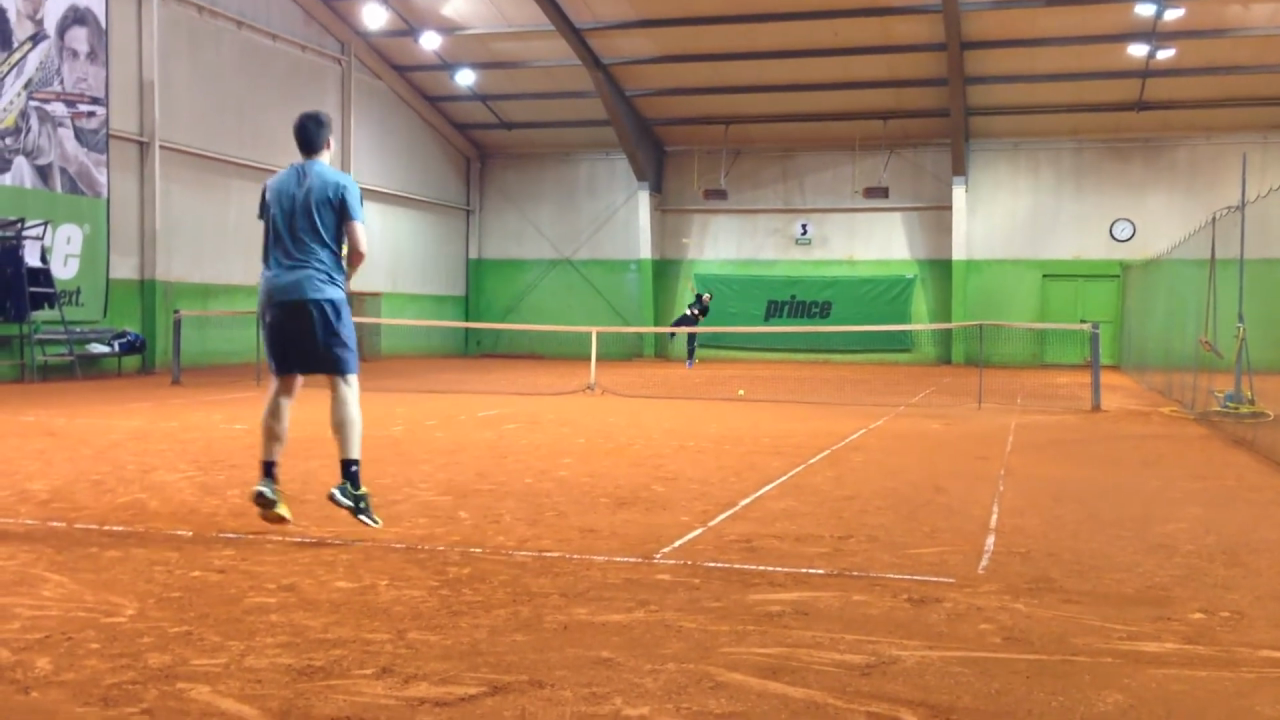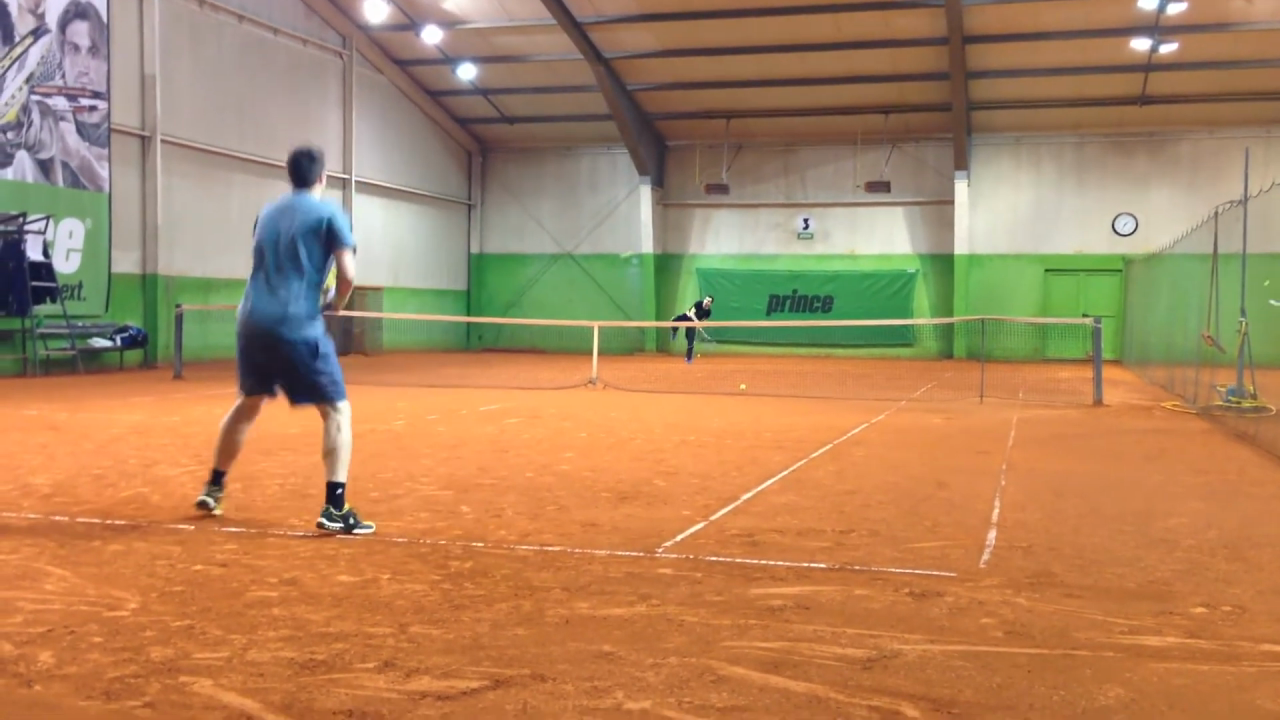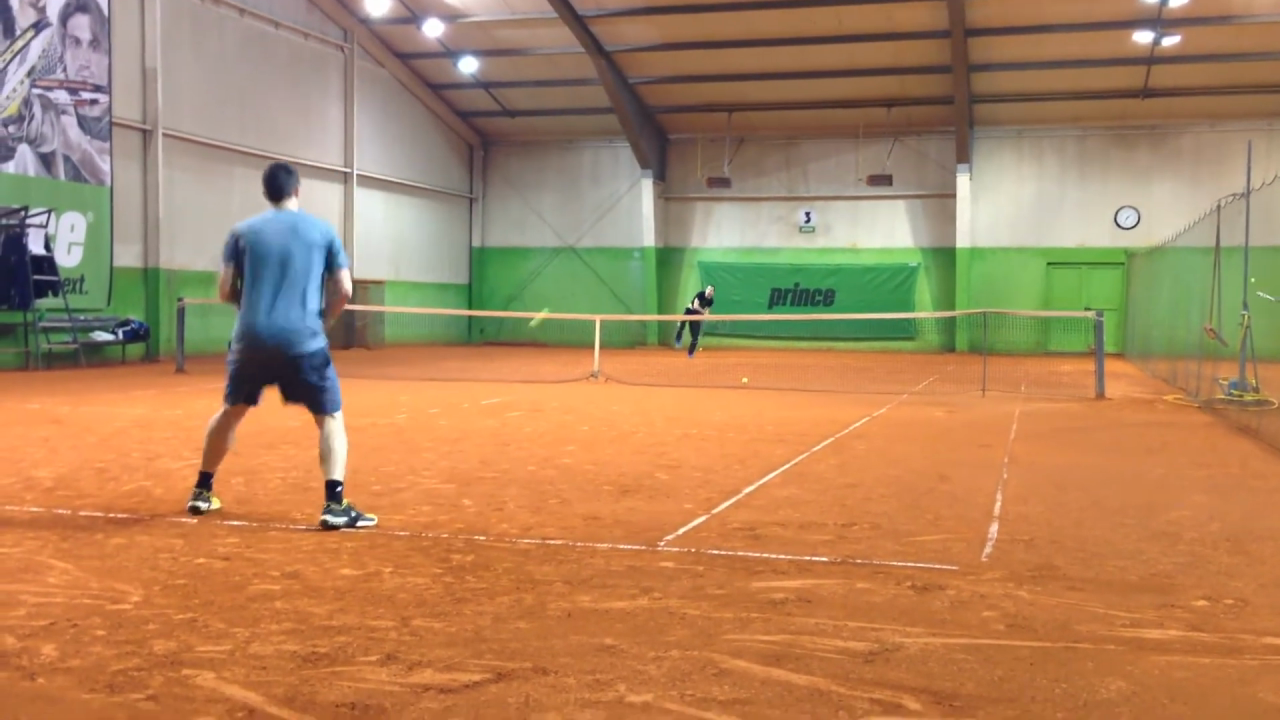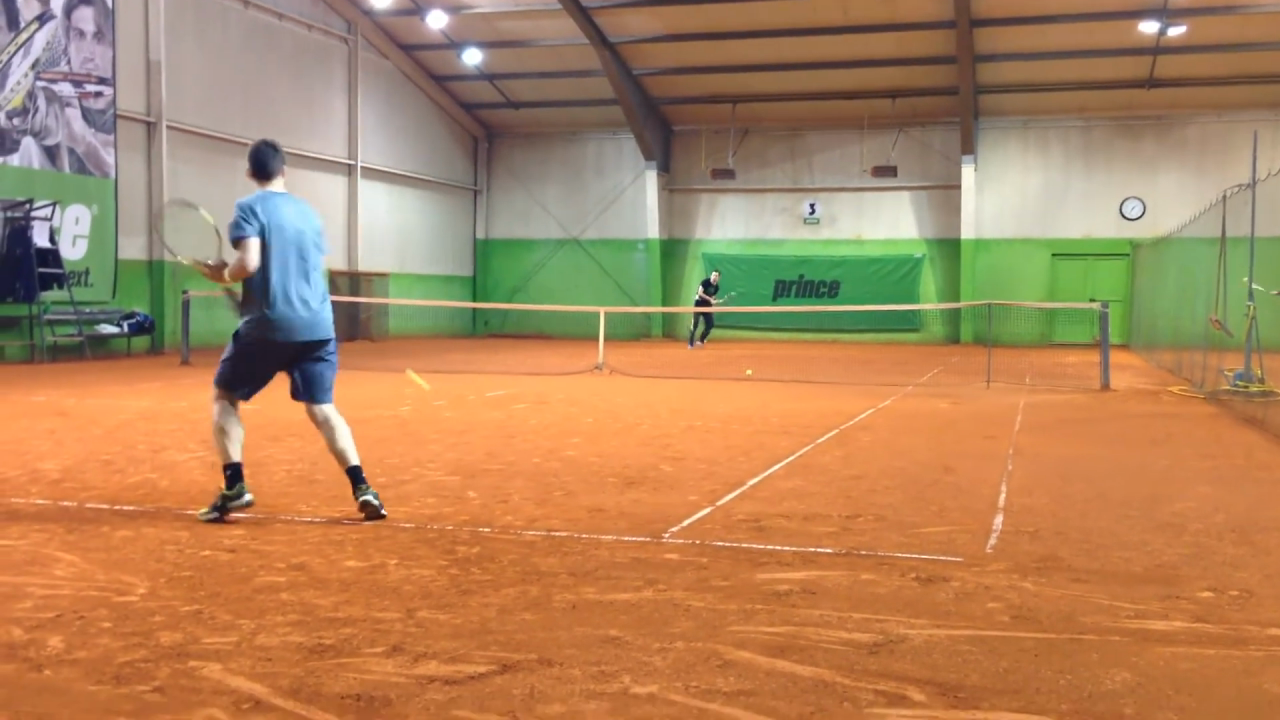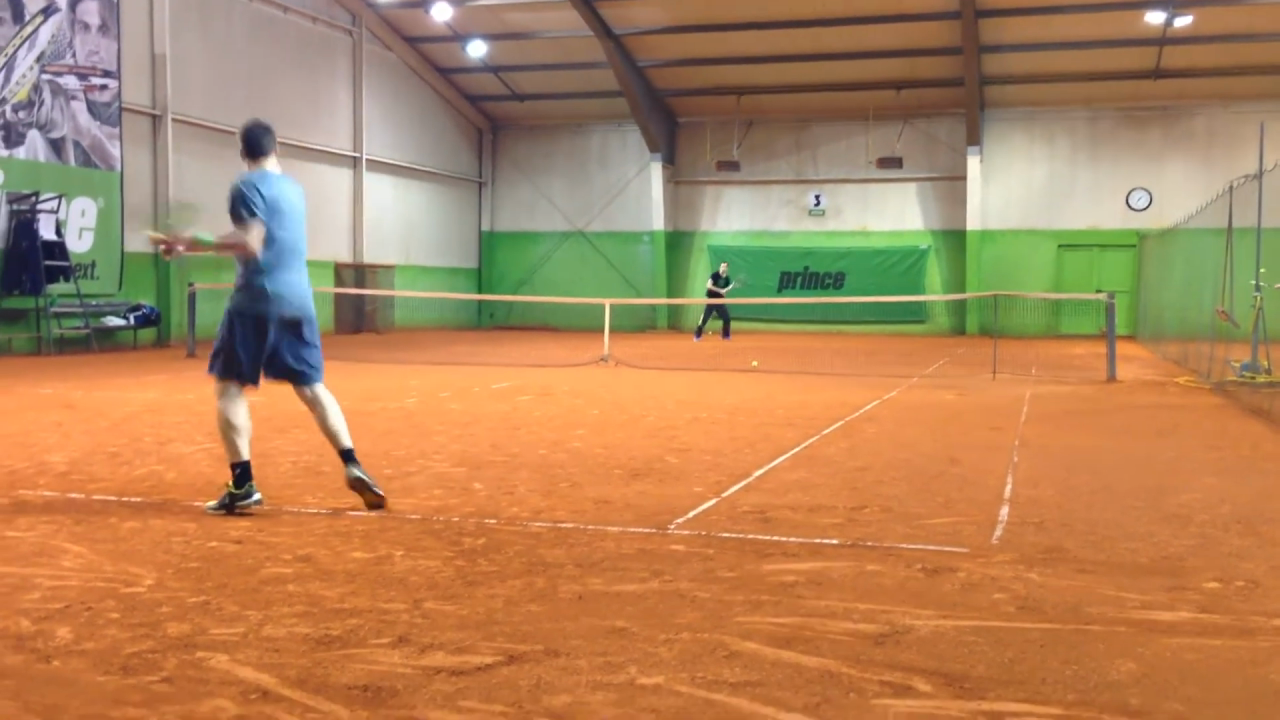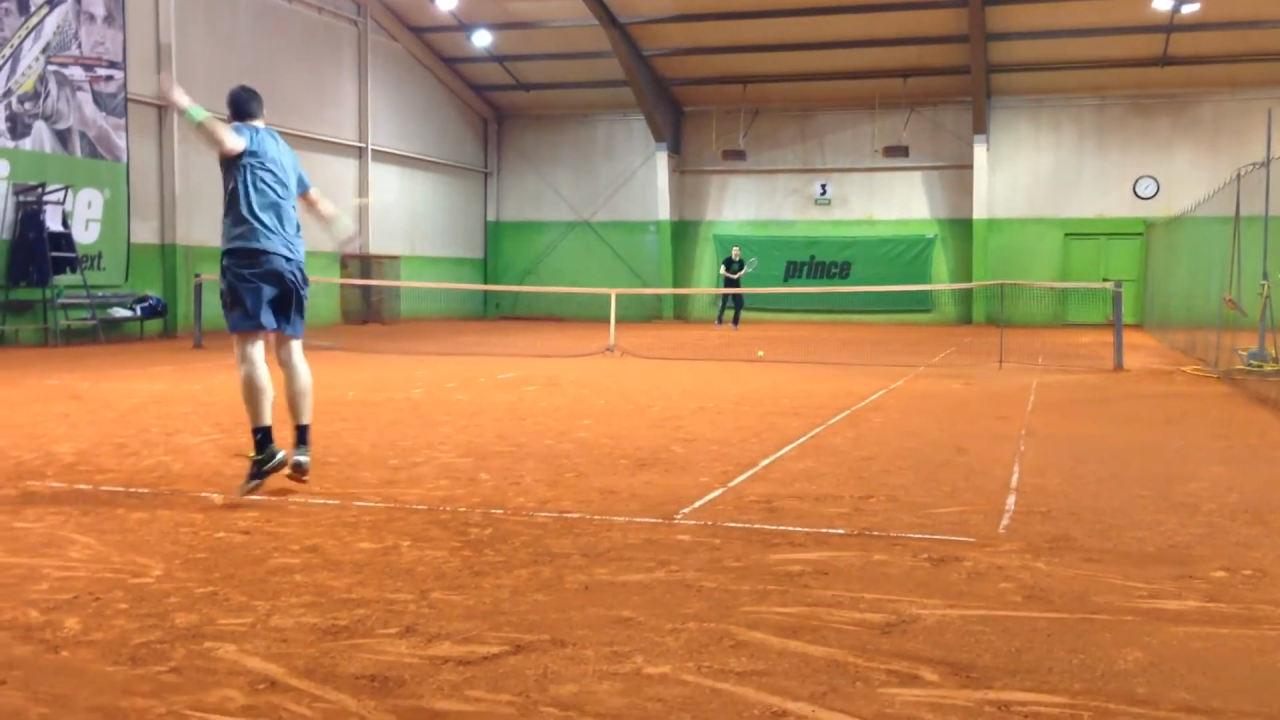
dt=0.2s
person 1, frame 1
left shoulder: (274, 184)
right shoulder: (339, 183)
right elbow: (358, 247)
right wrist: (344, 273)
left hip: (277, 295)
right hip: (320, 294)
left knee: (284, 388)
right knee: (344, 385)
left ankle: (268, 481)
right ankle: (349, 481)
person 1, frame 2
left shoulder: (268, 212)
right shoulder: (330, 214)
right elbow: (348, 275)
right wrist: (334, 307)
left hip: (253, 324)
right hip: (299, 329)
left knee: (247, 406)
right knee: (337, 413)
left ankle: (213, 489)
right ankle: (333, 508)
person 1, frame 3
left shoulder: (246, 230)
right shoulder: (323, 230)
left elbow: (228, 291)
right elbow: (344, 290)
left hip: (254, 340)
right hip: (305, 343)
left knee: (232, 410)
right knee: (332, 421)
left ankle: (202, 491)
right ankle: (336, 504)
person 1, frame 4
left shoulder: (249, 207)
right shoulder: (308, 211)
left elbow: (248, 264)
left wrist: (223, 273)
left hip: (268, 327)
right hip: (317, 328)
left knee: (225, 401)
right knee: (323, 411)
left ankle: (234, 490)
right ankle: (363, 490)
person 1, frame 5
left shoulder: (250, 186)
right shoulder: (292, 188)
left elbow: (250, 246)
left wrist: (194, 244)
left hip: (258, 302)
right hip: (298, 304)
left knee: (228, 390)
right knee: (313, 392)
left ankle: (241, 484)
right ankle: (353, 468)
person 1, frame 6
left shoulder: (243, 133)
right shoulder: (286, 150)
left elbow: (228, 142)
right elbow: (315, 199)
left wrist: (185, 106)
right wrist: (338, 223)
left hip: (250, 256)
right hip: (291, 258)
left knee: (250, 349)
right knee: (291, 352)
left ankle: (265, 444)
right ankle: (302, 446)
